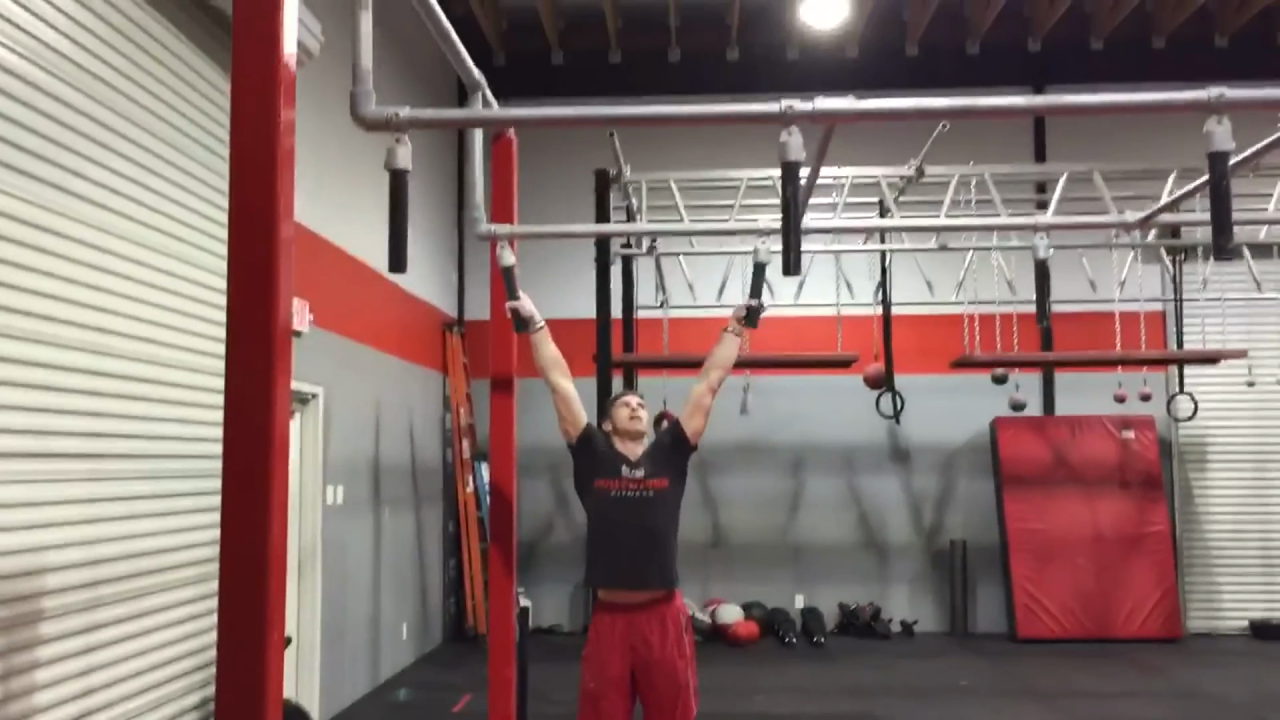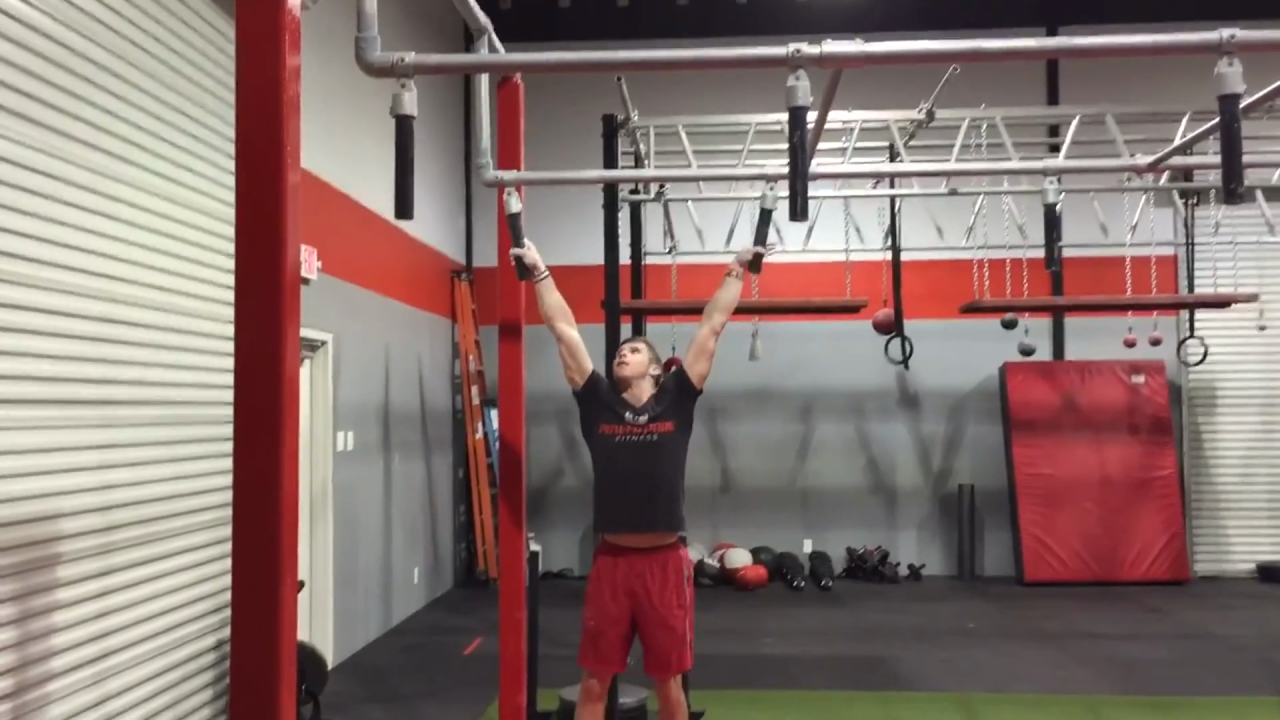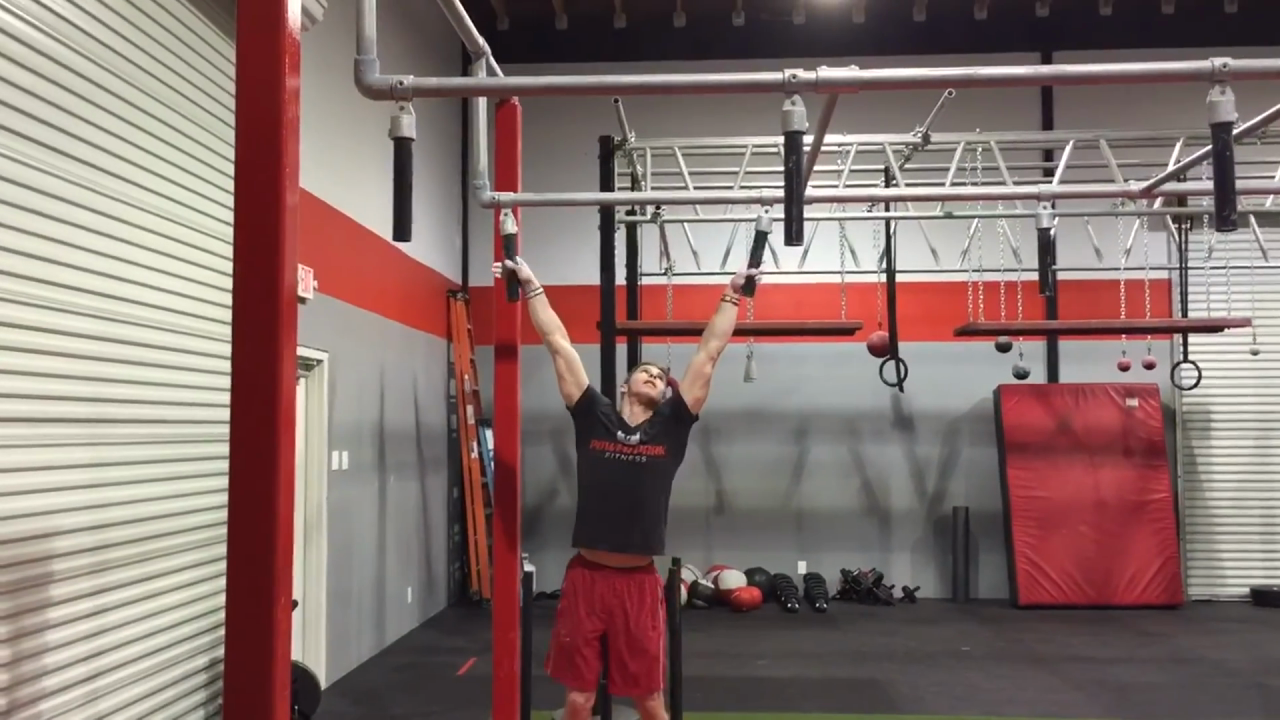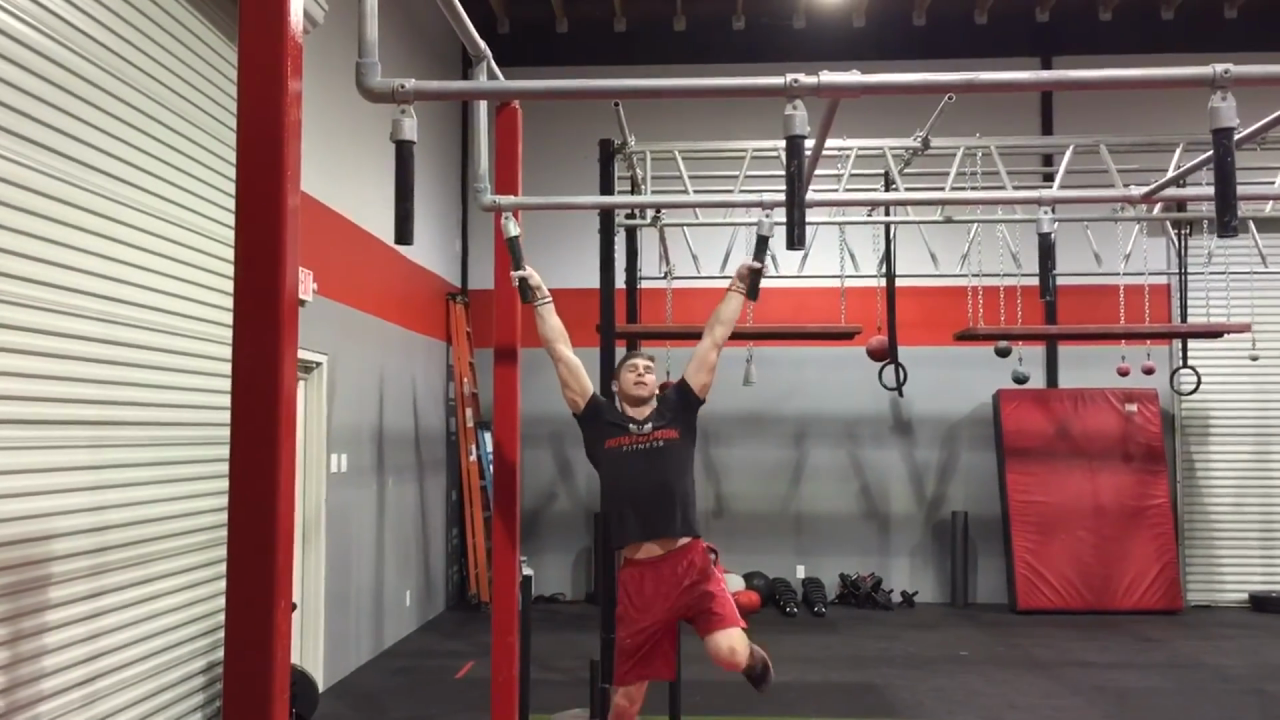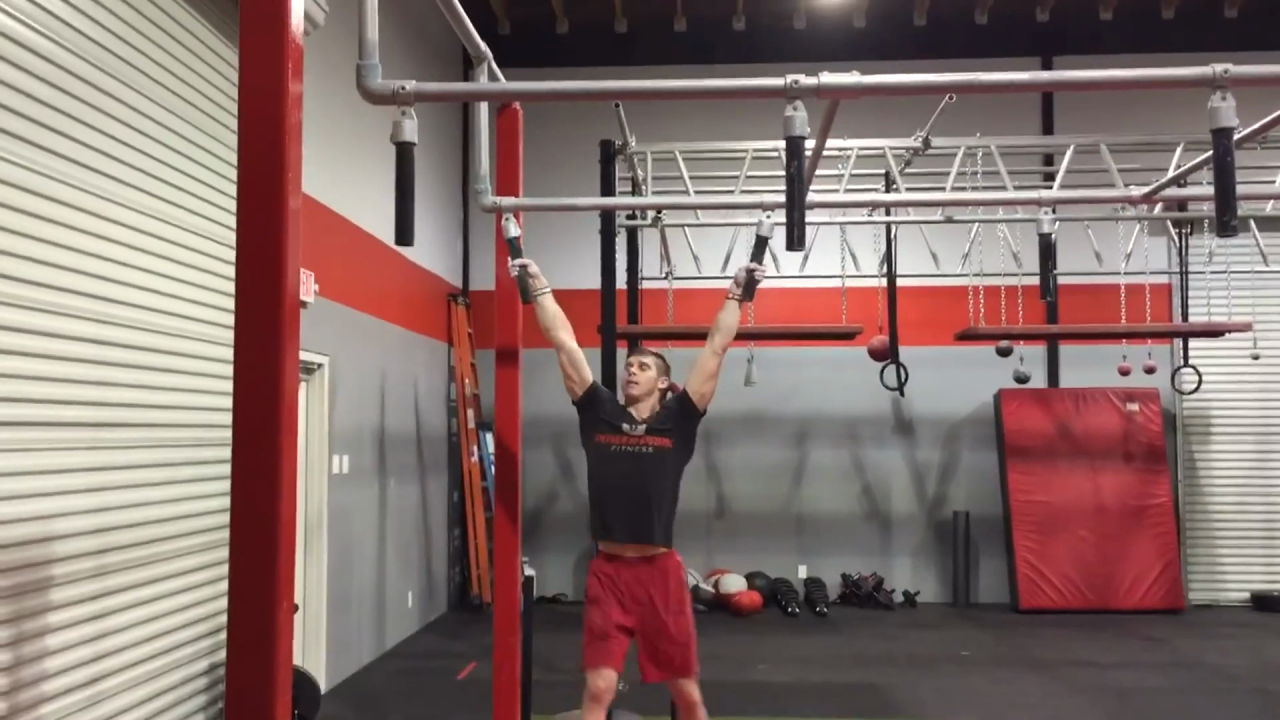
dt=1s
person 1, frame 1
left shoulder: (670, 453)
right shoulder: (592, 456)
left elbow: (709, 384)
right elbow: (560, 383)
left wrist: (735, 326)
right wrist: (535, 322)
left hip: (662, 616)
right hip: (610, 617)
person 1, frame 2
left shoulder: (676, 400)
right shoulder: (597, 401)
left elbow: (711, 326)
right elbow: (565, 331)
left wrist: (737, 268)
right wrist: (539, 270)
left hip: (665, 561)
right hip: (612, 561)
left knee: (668, 679)
right knee: (595, 681)
person 1, frame 3
left shoulder: (671, 426)
right shoulder: (593, 417)
left elbow: (709, 353)
right elbow: (559, 345)
left wrist: (731, 296)
right wrist: (530, 284)
left hip: (639, 582)
right hip: (587, 578)
person 1, frame 4
left shoulder: (678, 412)
right shoulder: (600, 421)
left elbow: (713, 340)
right elbow: (560, 352)
left wrist: (739, 285)
right wrist: (541, 294)
left hip: (690, 565)
right hip: (637, 575)
left knee: (728, 654)
left ankle: (749, 655)
person 1, frame 5
left shoulder: (678, 419)
right shoulder: (599, 414)
left elbow: (716, 348)
right elbow: (565, 343)
left wrist: (735, 293)
right wrist: (539, 284)
left hip: (661, 571)
right hip: (609, 571)
